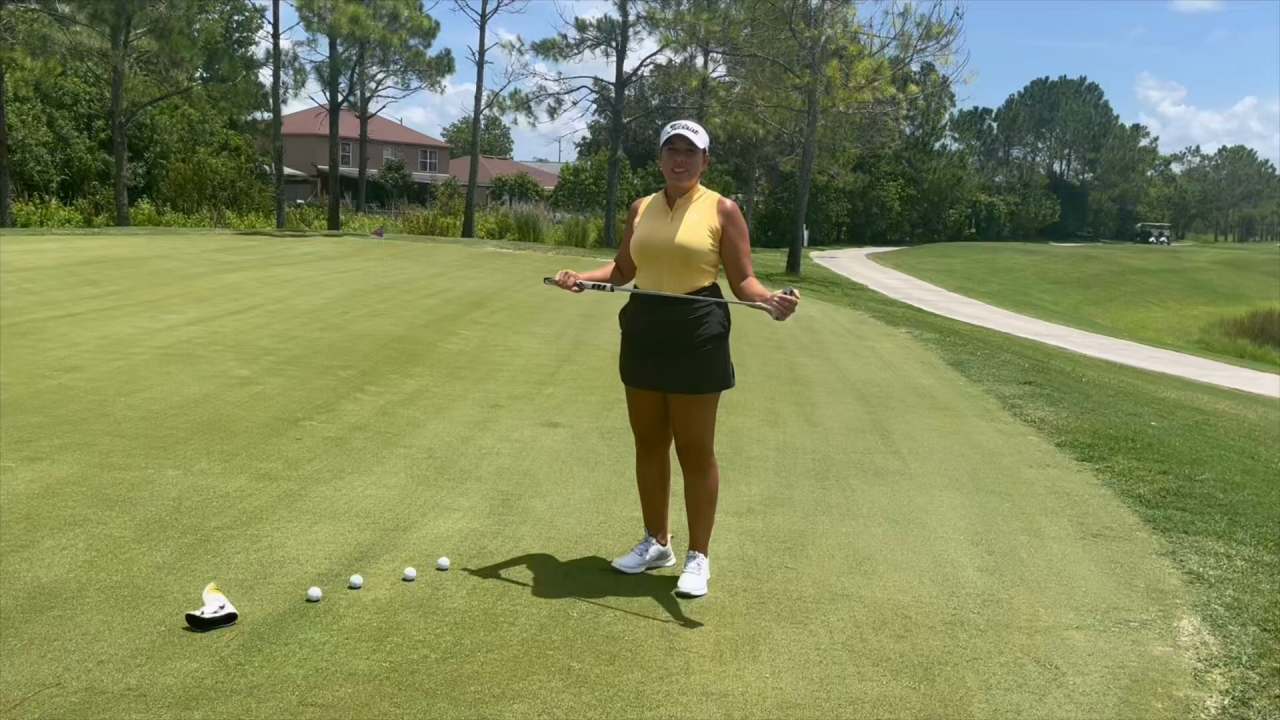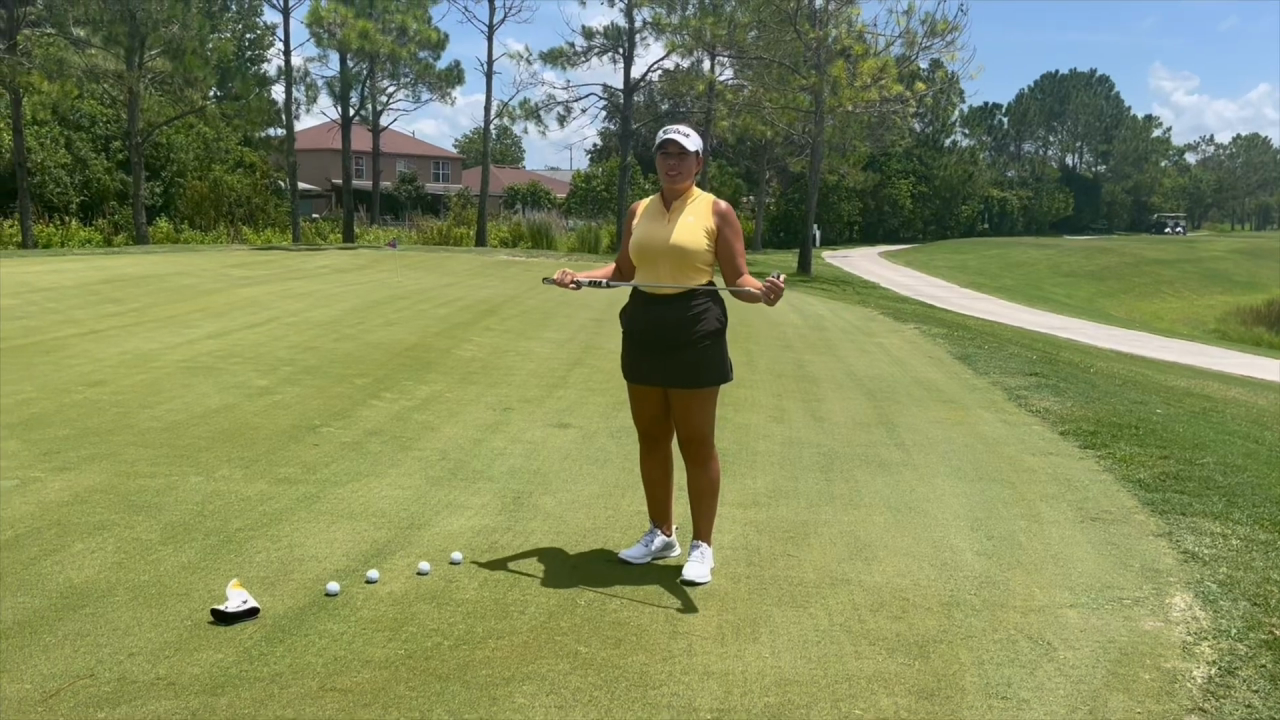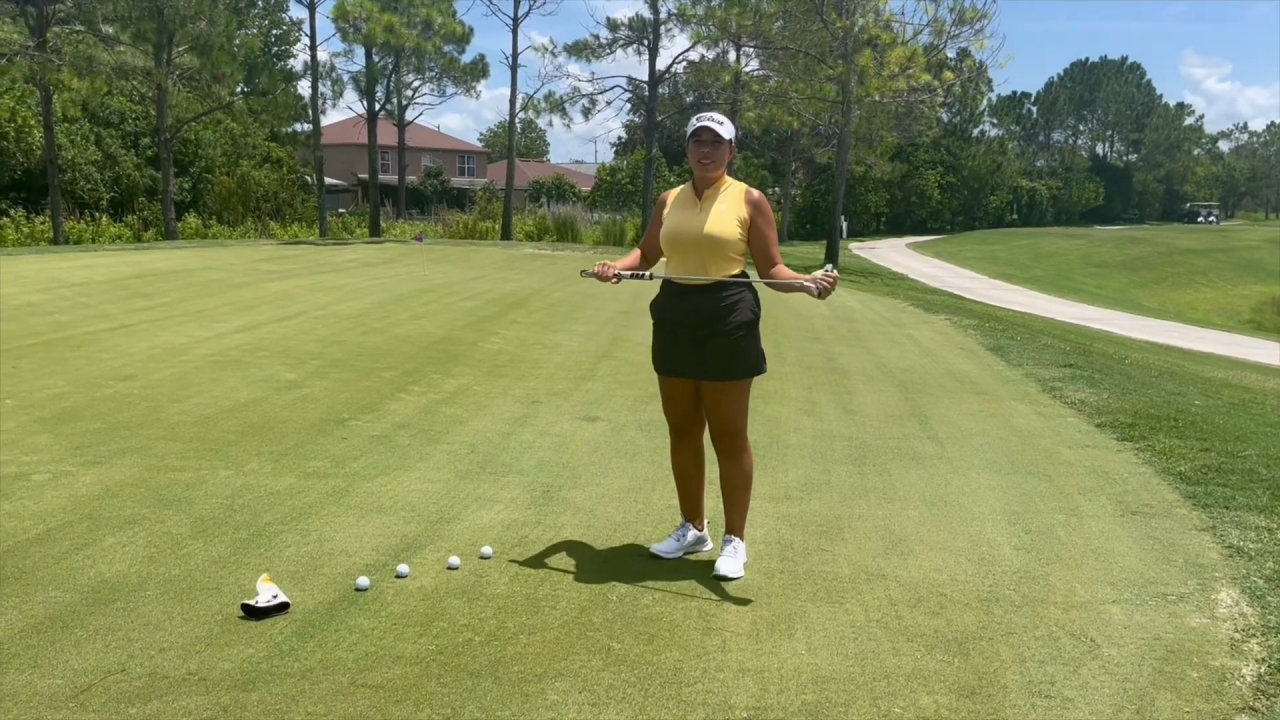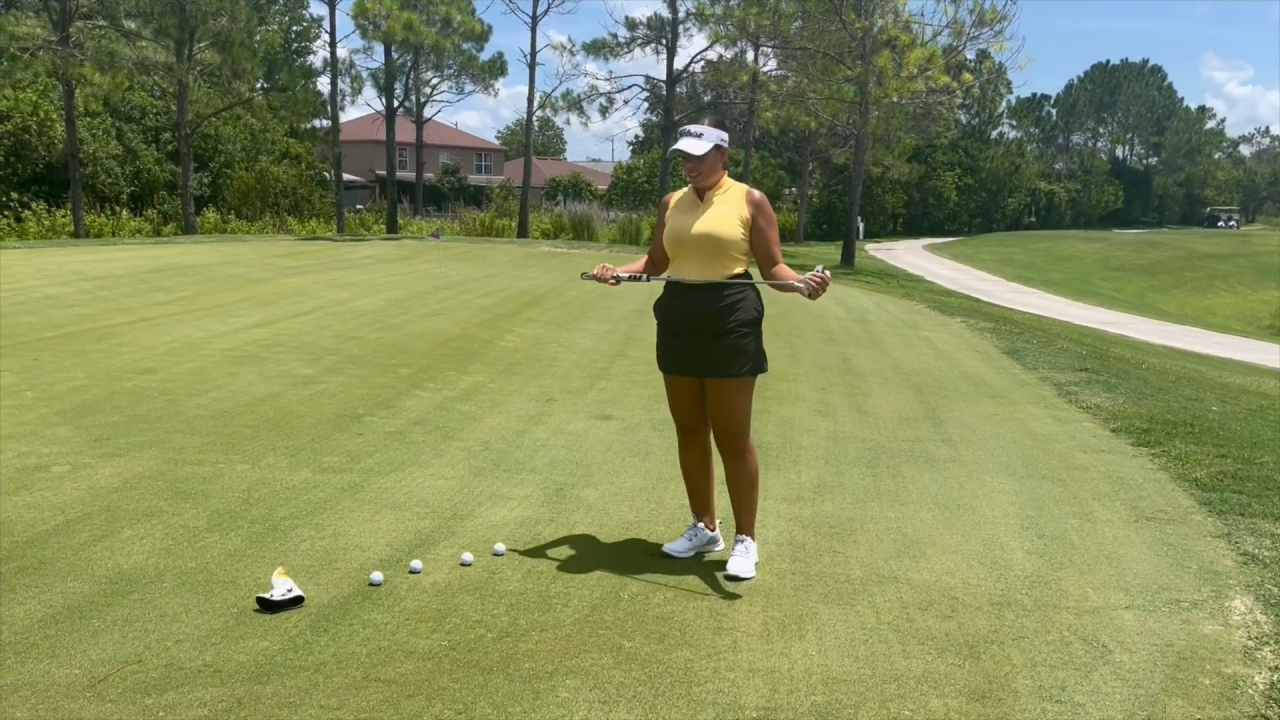
dt=1s
person 1, frame 1
left shoulder: (722, 209)
right shoulder: (640, 208)
left elbow: (742, 279)
right elbow: (622, 269)
left wrist: (771, 300)
right wrist: (579, 276)
left hip: (697, 334)
right hip: (642, 331)
left knee: (695, 451)
right knee: (648, 444)
left ankle: (698, 557)
right ankle: (655, 542)
person 1, frame 2
left shoulder: (717, 211)
right shoulder: (638, 211)
left elbow: (737, 279)
right elbow: (623, 269)
left wrist: (762, 291)
right wrist: (579, 276)
left hip: (695, 330)
right hip: (643, 329)
left knee: (696, 444)
right knee: (651, 439)
left ankle: (701, 546)
right ankle: (661, 533)
person 1, frame 3
left shoulder: (750, 200)
right shoulder: (668, 200)
left elbow: (770, 268)
right elbow: (646, 254)
left wrist: (808, 281)
right wrist: (614, 268)
left hip: (727, 320)
right hip: (673, 319)
left knee: (729, 436)
right knee: (682, 432)
left ankle: (734, 540)
right ankle: (693, 528)
person 1, frame 4
left shoulder: (750, 200)
right shoulder: (672, 203)
left elbow: (772, 267)
right elbow: (656, 262)
left wrist: (802, 282)
right wrist: (618, 271)
left hip: (731, 321)
right hip: (678, 320)
left knee: (733, 437)
right knee: (689, 431)
left ankle: (746, 540)
right ankle: (704, 527)
